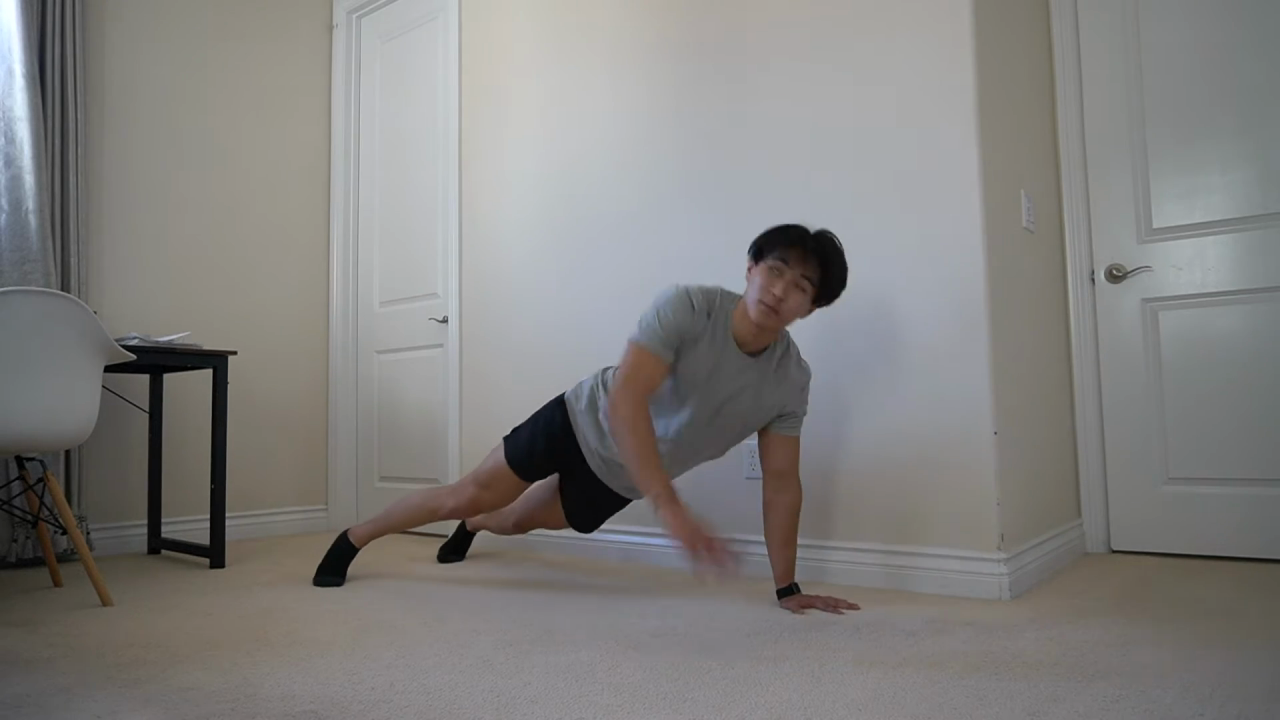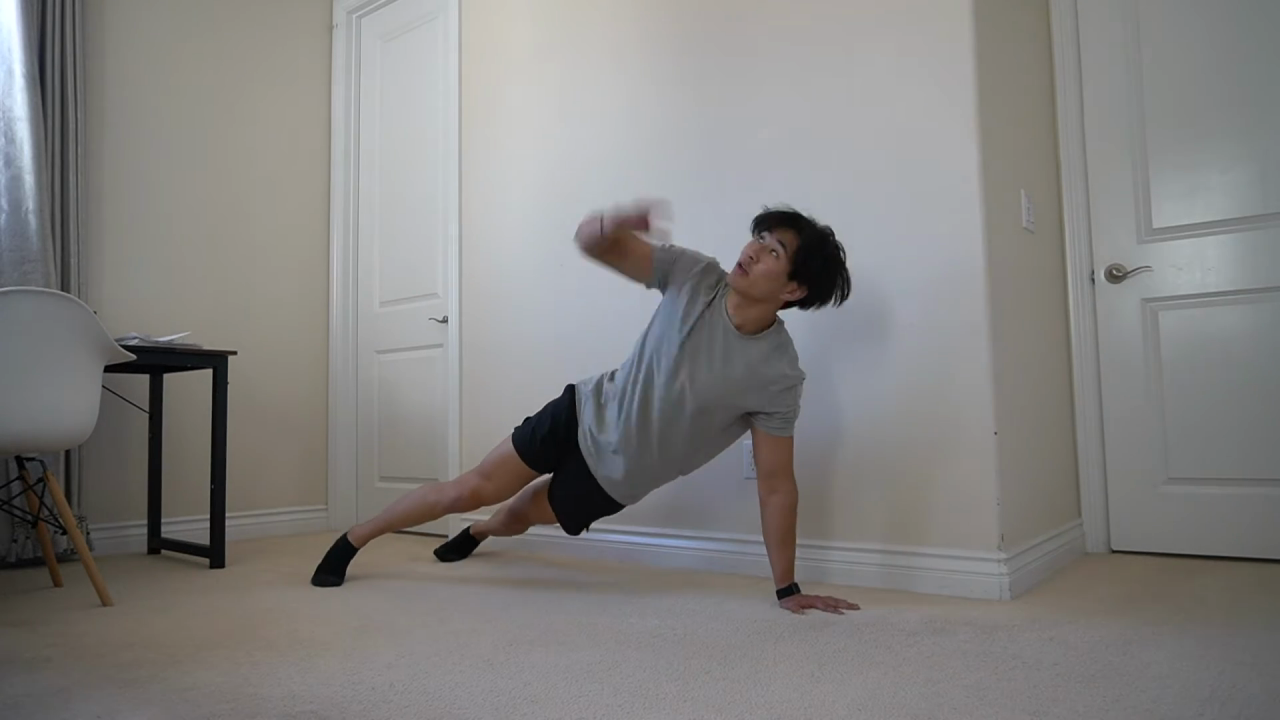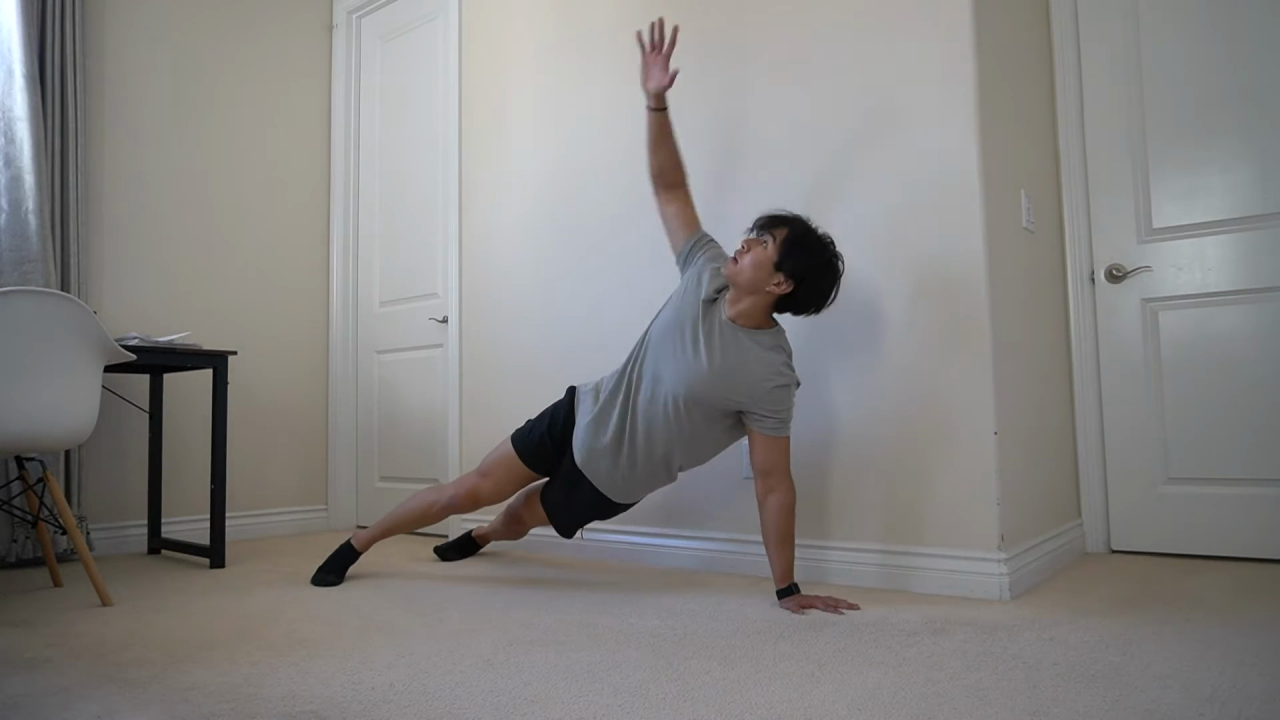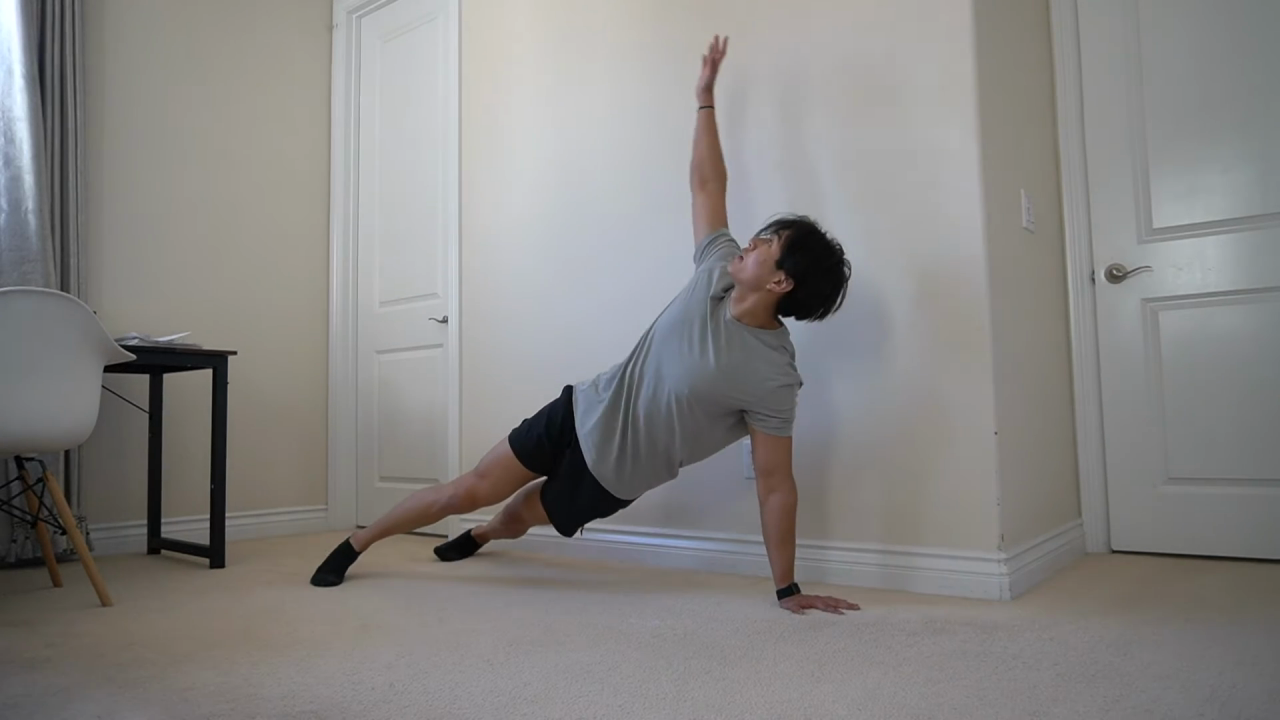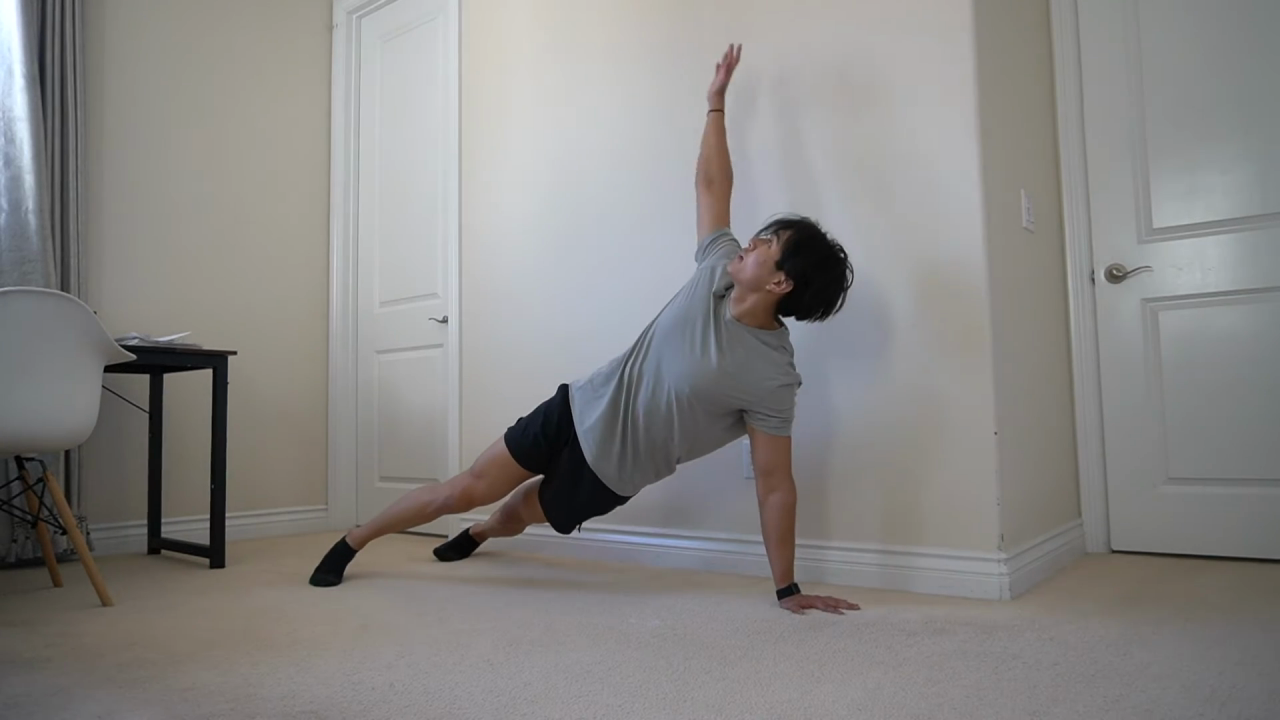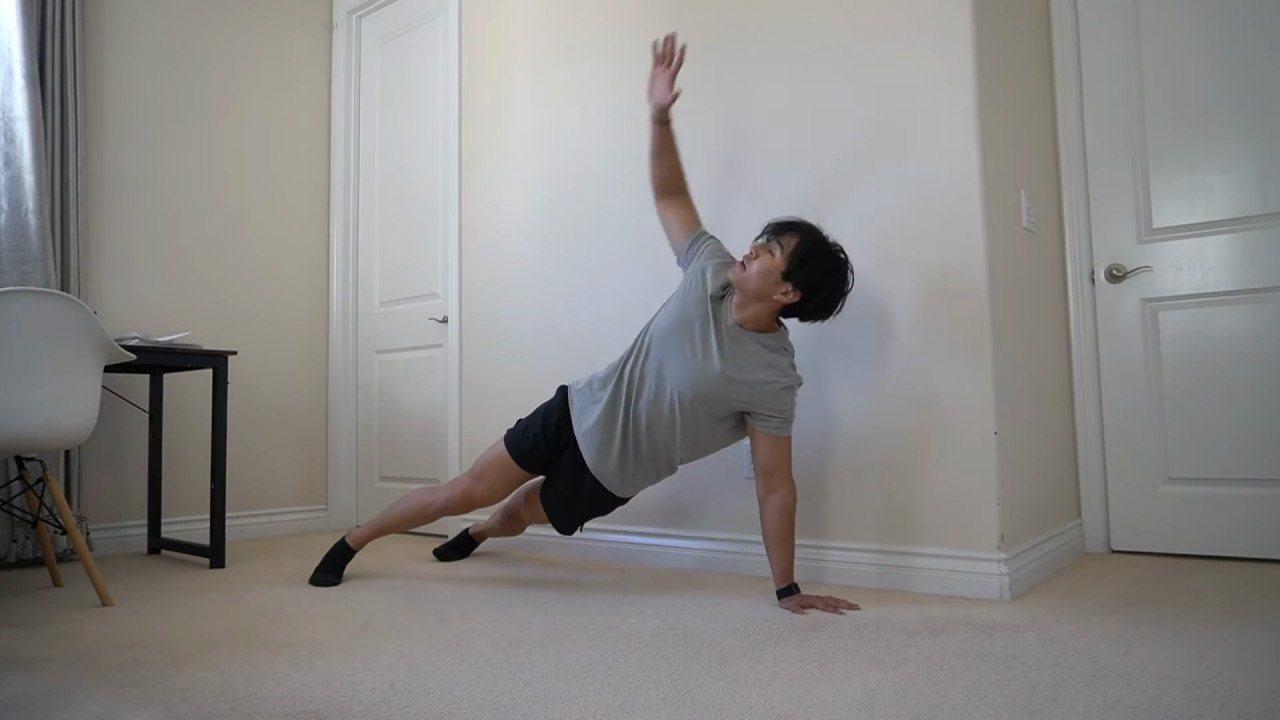
dt=0.2s
person 1, frame 1
left shoulder: (790, 379)
right shoulder: (688, 306)
left elbow: (783, 482)
right elbow: (625, 406)
left wrist: (787, 588)
right wrist: (673, 514)
left hip: (621, 477)
right hip: (583, 418)
left knee: (525, 518)
right knee: (468, 497)
left ankle: (474, 530)
right ankle: (353, 537)
person 1, frame 2
left shoulder: (782, 384)
right shoulder: (698, 278)
left elbow: (778, 484)
right elbow: (589, 241)
left wrist: (789, 588)
right wrist: (610, 229)
left hip: (620, 477)
right hip: (586, 412)
left knee: (528, 512)
right knee: (471, 488)
left ankle: (480, 531)
right ankle: (355, 537)
person 1, frame 3
left shoulder: (769, 375)
right shoulder: (711, 275)
left elbow: (774, 484)
right elbow: (668, 188)
left wrist: (787, 589)
right wrist: (657, 102)
left hip: (613, 480)
right hip: (582, 417)
left knee: (519, 517)
right knee: (468, 492)
left ankle: (478, 537)
right ankle: (356, 544)
person 1, frame 4
left shoulder: (772, 378)
right shoulder: (720, 274)
left elbow: (775, 486)
right elbow: (706, 184)
left wrist: (788, 590)
right wrist: (705, 96)
left hip: (611, 476)
right hip: (580, 413)
left knee: (520, 516)
right knee: (466, 492)
left ankle: (477, 539)
right ankle: (355, 544)
person 1, frame 5
left shoulder: (772, 377)
right shoulder: (721, 275)
left elbow: (775, 485)
right elbow: (713, 187)
left wrist: (787, 590)
right wrist: (716, 100)
left hip: (610, 474)
right hip: (580, 412)
left knee: (519, 512)
right knee: (464, 492)
left ankle: (475, 535)
right ankle: (352, 542)
person 1, frame 6
left shoulder: (773, 374)
right shoulder: (713, 267)
left elbow: (776, 479)
right elbow: (666, 194)
left wrist: (787, 584)
right wrist: (661, 113)
left hip: (609, 476)
right hip: (572, 413)
left knee: (516, 515)
right knee: (460, 491)
left ankle: (472, 533)
right ankle: (348, 542)
